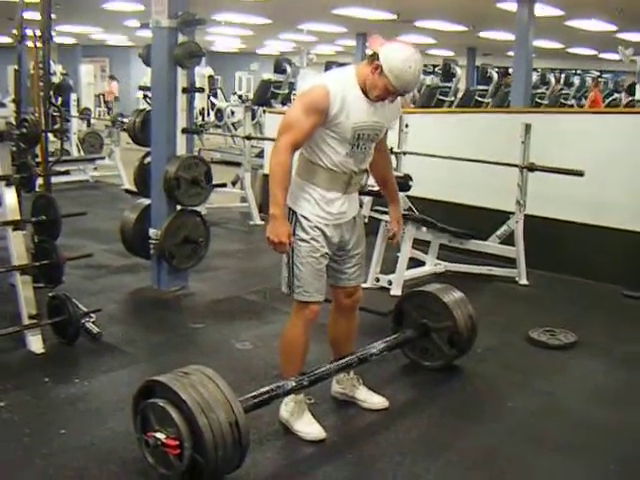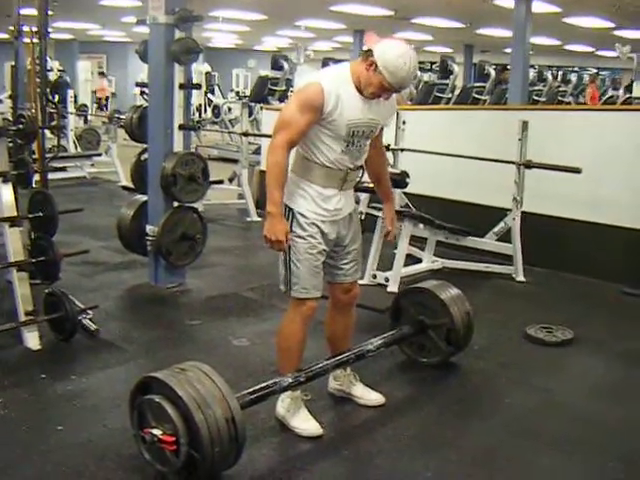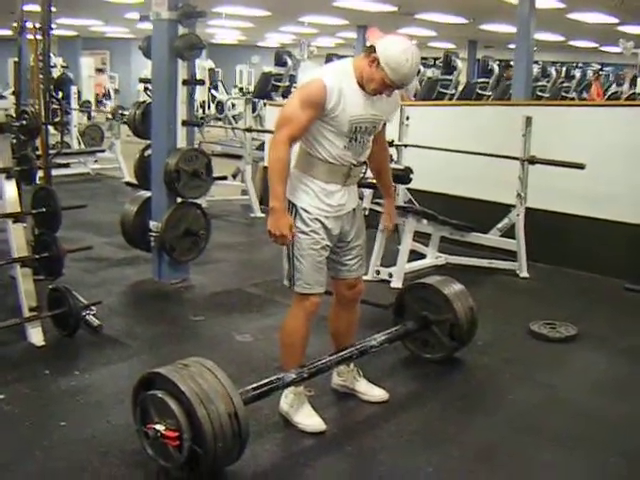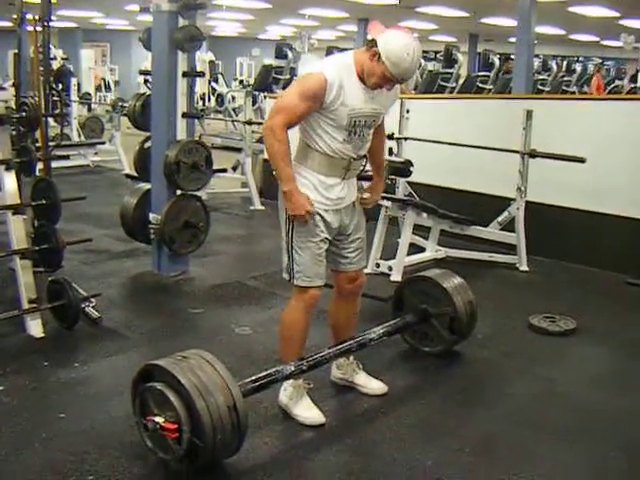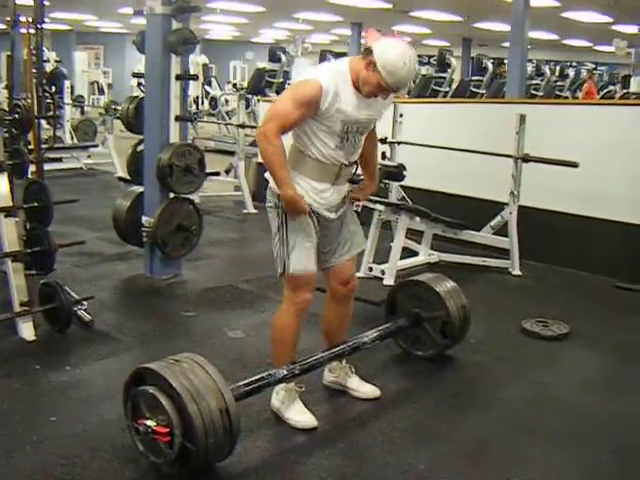
dt=0.2s
person 1, frame 1
left shoulder: (388, 105)
right shoulder: (326, 92)
right elbow: (284, 147)
left wrist: (394, 203)
right wrist: (276, 214)
left hip: (348, 212)
right hip: (309, 212)
left knee: (349, 298)
right knee: (308, 308)
left ankle: (345, 380)
right ankle: (292, 401)
person 1, frame 2
left shoulder: (384, 101)
right shoulder: (321, 89)
right elbow: (279, 145)
left wrist: (388, 200)
right wrist: (273, 213)
left hip: (344, 208)
right hip: (306, 208)
left knee: (346, 295)
right knee: (304, 304)
left ankle: (341, 376)
right ankle: (288, 398)
person 1, frame 3
left shoulder: (387, 96)
right shoulder: (323, 86)
right elbow: (281, 141)
left wrist: (388, 195)
right wrist: (276, 208)
left hip: (348, 204)
right hip: (308, 205)
left knee: (351, 290)
right knee: (308, 300)
left ankle: (345, 372)
right ankle: (292, 394)
person 1, frame 4
left shoulder: (387, 88)
right shoulder: (323, 78)
right elbow: (274, 126)
left wrist: (379, 178)
right wrist: (290, 190)
left hip: (348, 197)
right hip: (308, 196)
left knee: (352, 283)
right knee: (307, 293)
left ankle: (344, 365)
right ankle: (291, 387)
person 1, frame 5
left shoulder: (378, 92)
right shoulder: (319, 84)
right elbow: (268, 132)
left wrist: (370, 179)
right wrist: (290, 191)
left hip: (335, 199)
right hip: (296, 197)
left knee: (344, 285)
right knee: (300, 295)
left ankle: (336, 369)
right ankle: (283, 391)
